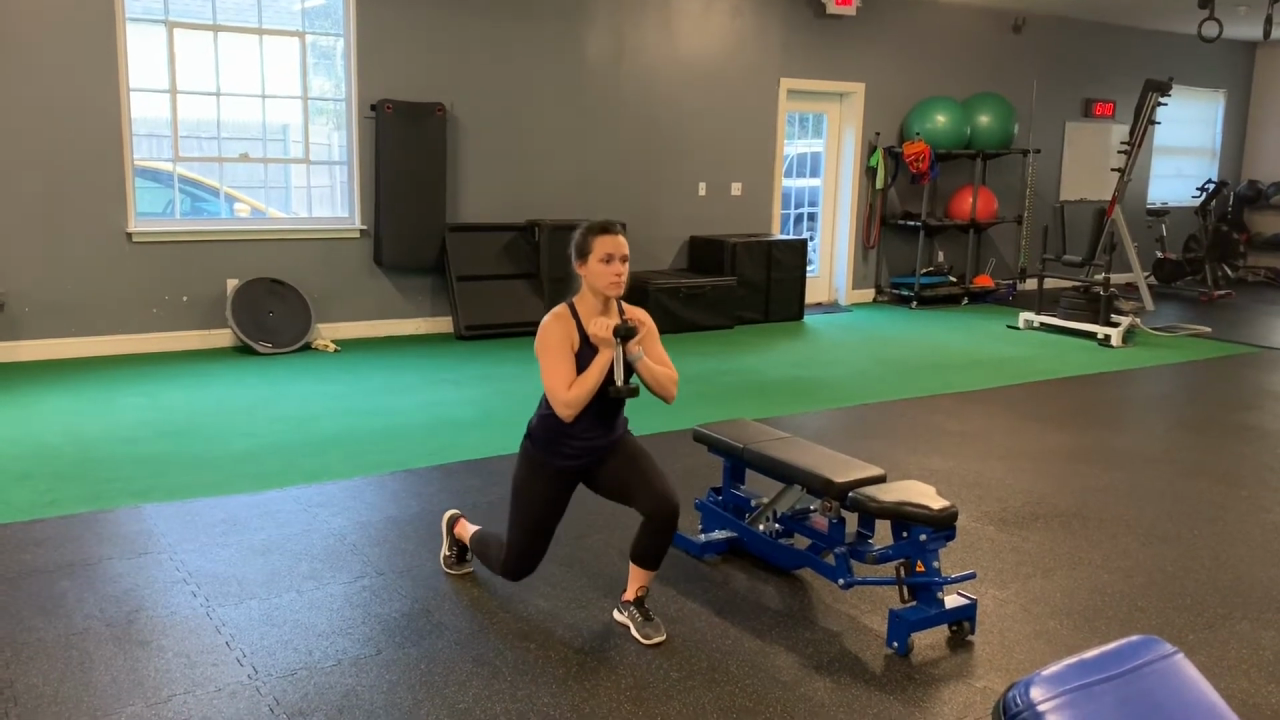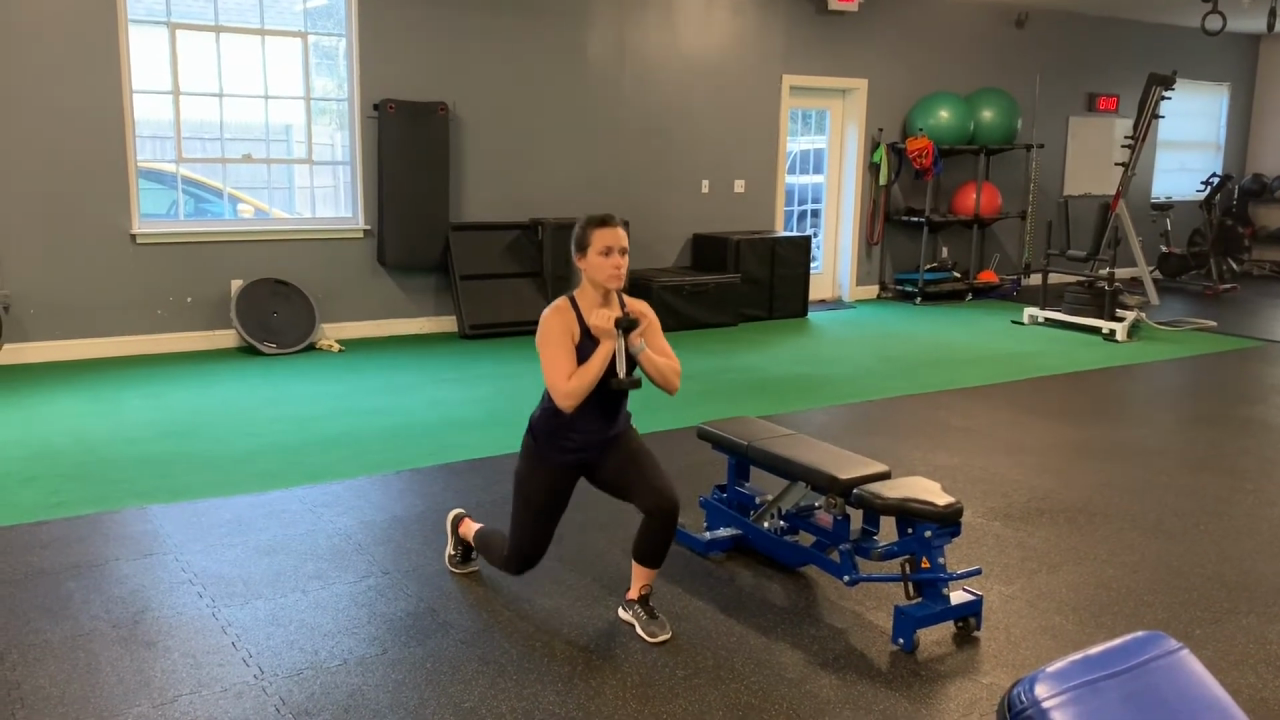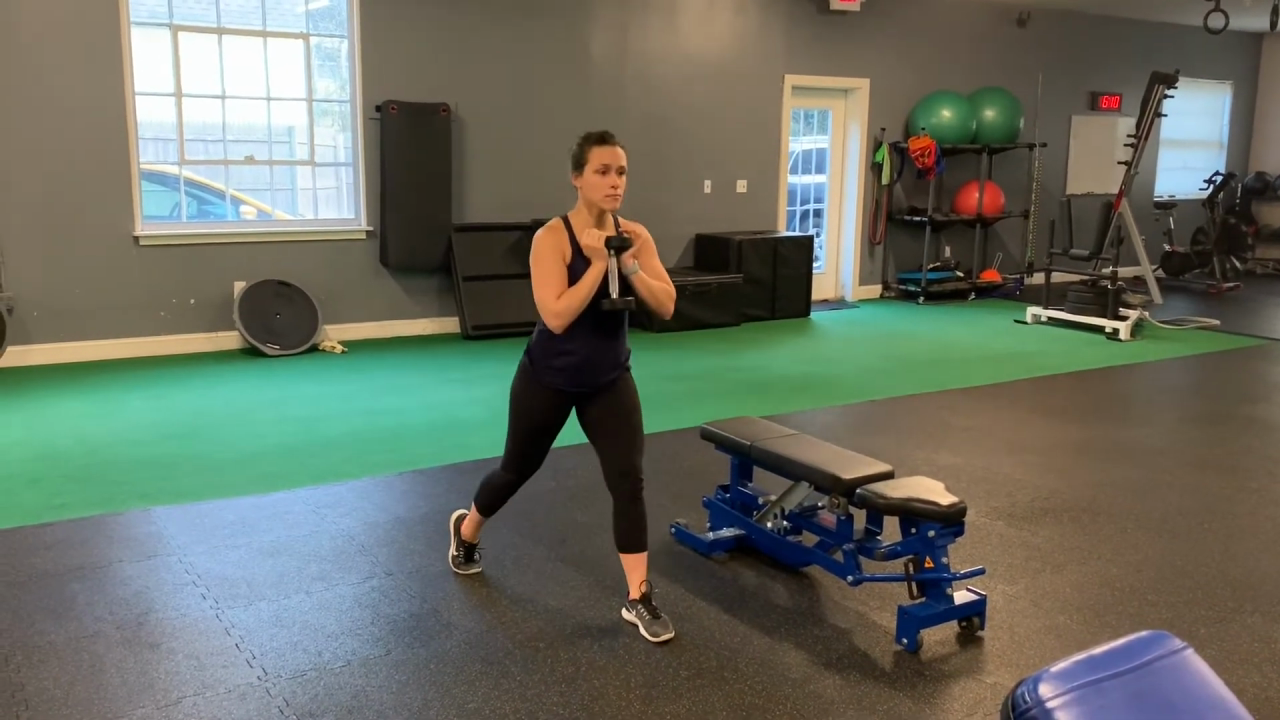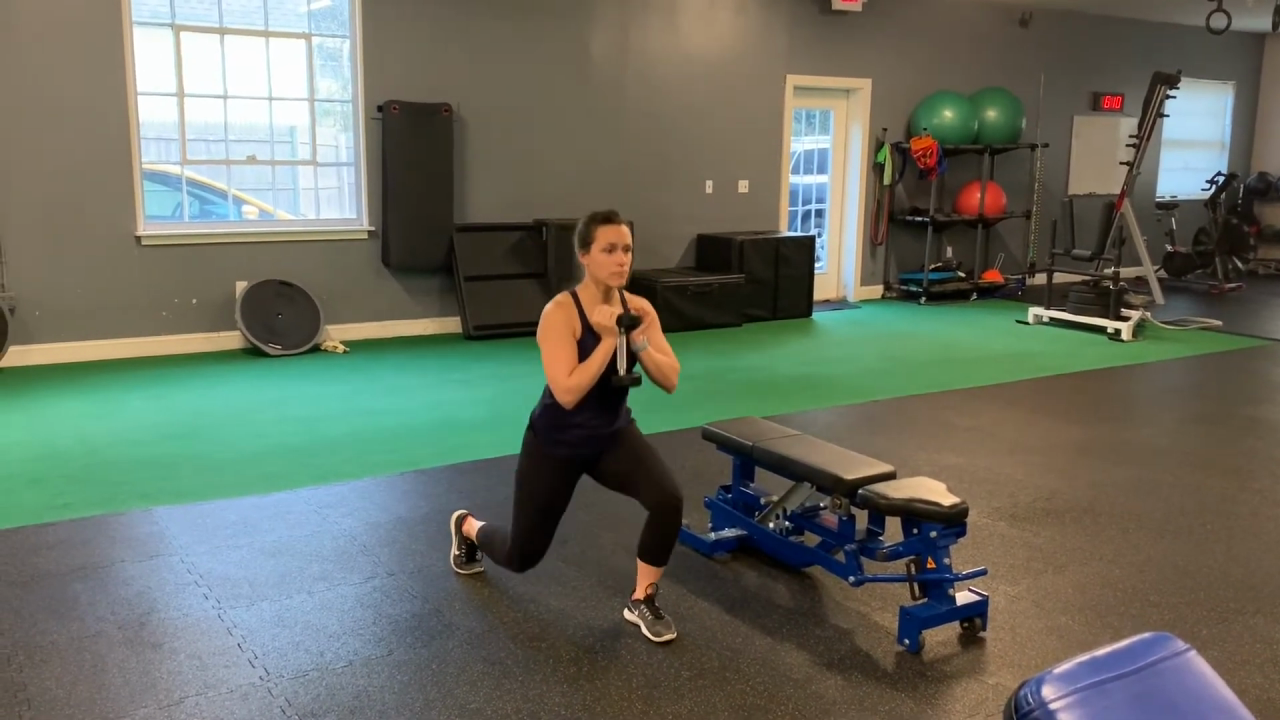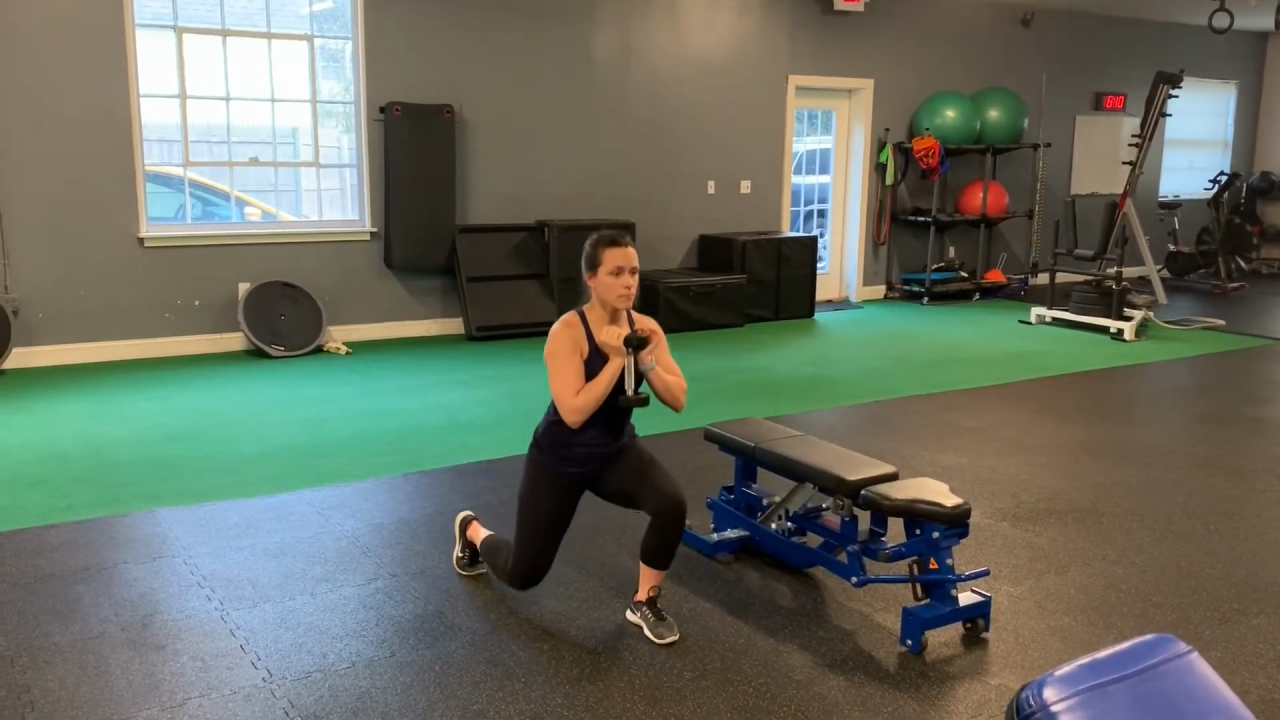
dt=0.5s
person 1, frame 1
left shoulder: (637, 319)
right shoulder: (558, 324)
left elbow: (669, 390)
right elbow: (566, 406)
left wrist: (634, 352)
right wrist: (606, 351)
left hip: (610, 444)
right hip: (552, 453)
left knee: (664, 506)
right knee: (516, 564)
left ankle: (632, 601)
right ankle: (459, 528)
person 1, frame 2
left shoulder: (638, 311)
right shoulder: (559, 317)
left elbow: (672, 381)
right elbow: (566, 397)
left wrist: (635, 344)
right wrist: (607, 341)
left hip: (611, 439)
right hip: (554, 447)
left knee: (665, 503)
right knee: (521, 557)
left ankle: (637, 600)
right ankle: (464, 527)
person 1, frame 3
left shoulder: (636, 235)
right shoulder: (552, 237)
left elbow: (666, 307)
right elbow: (556, 316)
left wrist: (628, 264)
right wrist: (598, 263)
left hip: (609, 379)
right hip: (548, 378)
left knee: (628, 481)
right knee: (517, 469)
left ankle: (638, 598)
right ankle: (466, 530)
person 1, frame 4
left shoulder: (639, 309)
right shoulder: (560, 313)
left elbow: (671, 380)
right elbow: (567, 393)
left wrist: (638, 341)
right wrist: (609, 341)
left hip: (613, 435)
right hip: (556, 443)
left knee: (668, 500)
right knee: (522, 555)
left ankle: (642, 601)
right ankle: (468, 528)
person 1, frame 5
left shoulder: (646, 328)
right shoulder: (568, 332)
left elbow: (679, 399)
right elbow: (573, 413)
left wrist: (647, 361)
right wrist: (617, 359)
left hip: (616, 452)
right hip: (559, 460)
left knee: (671, 505)
right knee: (524, 575)
left ankle: (645, 603)
right ankle: (472, 530)
